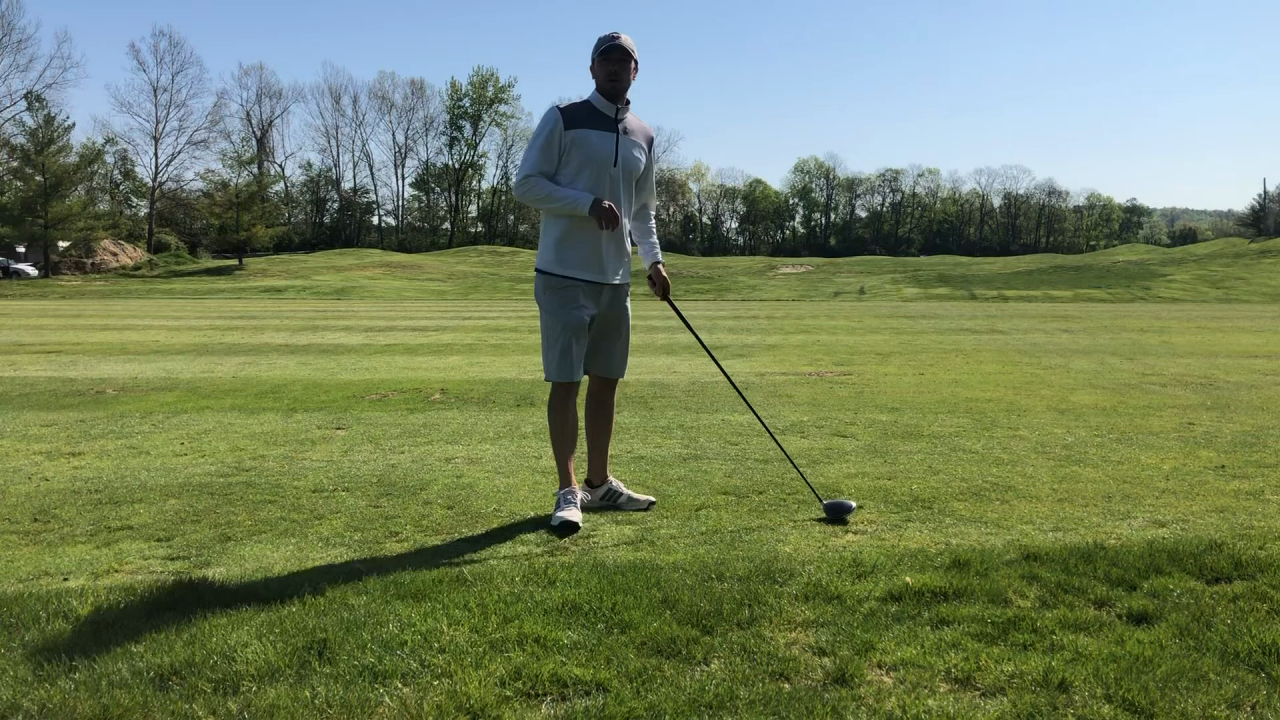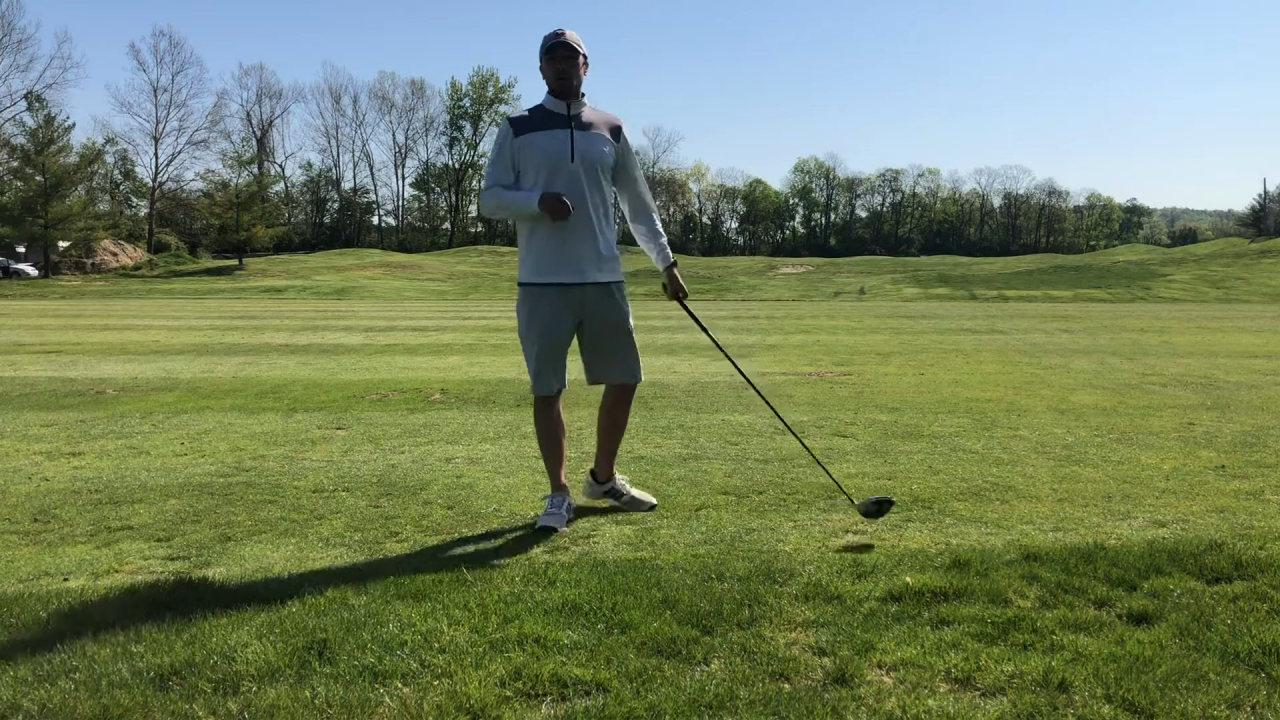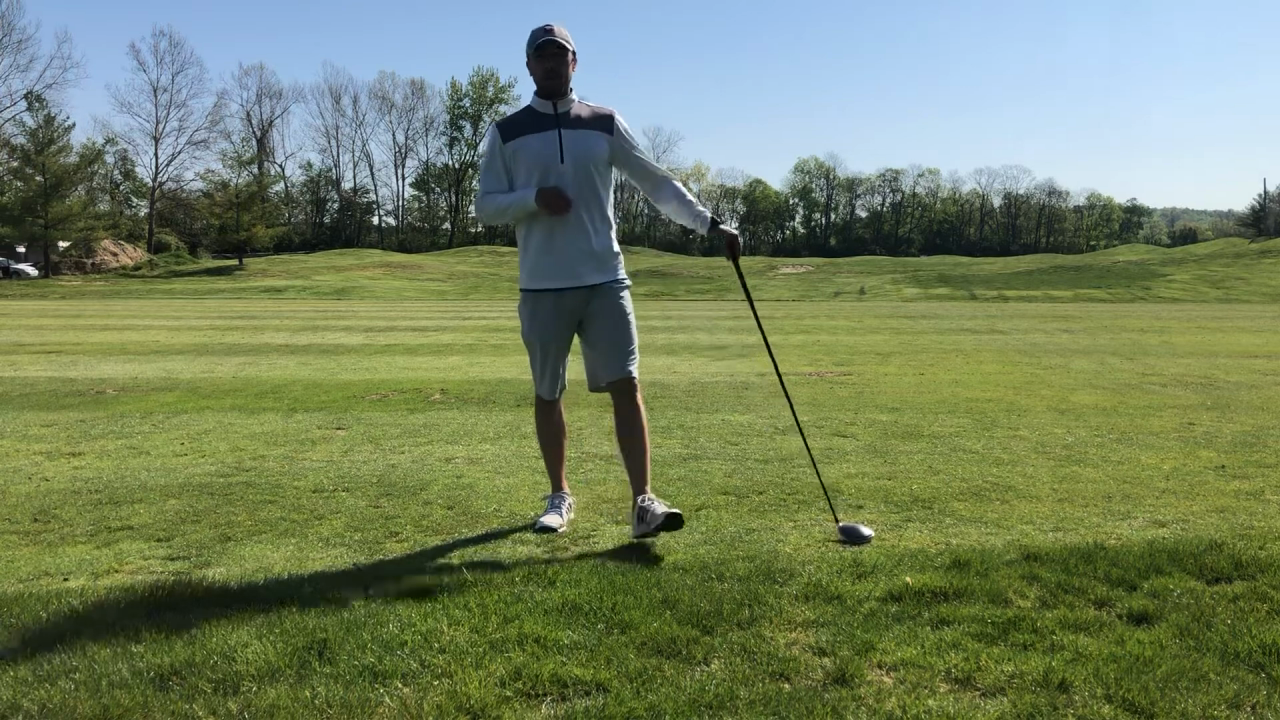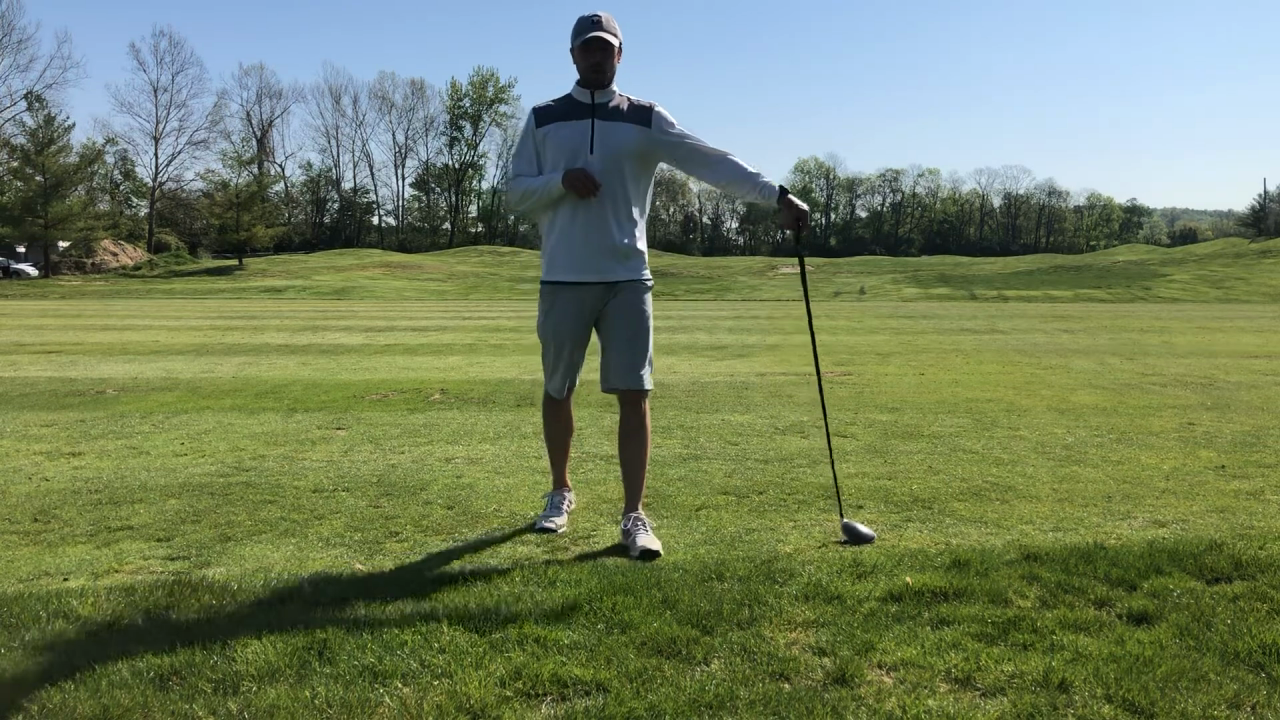
dt=0.5s
person 1, frame 1
left shoulder: (643, 137)
right shoulder: (561, 119)
right elbow: (526, 185)
left wrist: (653, 261)
right wrist: (588, 204)
left hip: (615, 279)
right hip: (563, 276)
left knee: (605, 381)
right knee: (565, 382)
left ankle: (599, 483)
right ankle: (568, 490)
person 1, frame 2
left shoulder: (610, 130)
right shoulder: (517, 128)
left elbow: (638, 203)
right elbow: (490, 198)
left wrist: (666, 264)
right wrist: (538, 200)
left hip: (604, 279)
right hip: (543, 283)
left knee: (623, 383)
right knee: (546, 392)
left ankle: (603, 477)
right ankle: (559, 495)
person 1, frame 3
left shoulder: (605, 124)
right shoulder: (506, 132)
left elbow: (657, 182)
right elbow: (485, 207)
left wrist: (710, 223)
right wrist: (533, 198)
left hip: (605, 279)
right hip: (542, 286)
left knee: (625, 385)
right knee: (547, 395)
left ankle: (643, 502)
right ankle: (560, 495)
person 1, frame 4
left shoulder: (645, 118)
right shoulder: (542, 119)
left elbow: (713, 163)
right elbow: (515, 193)
left wrist: (776, 194)
right wrist: (560, 181)
left hip: (627, 278)
right hip: (563, 279)
left knee: (634, 395)
right knee: (557, 393)
left ankle: (633, 516)
right ankle: (561, 491)
